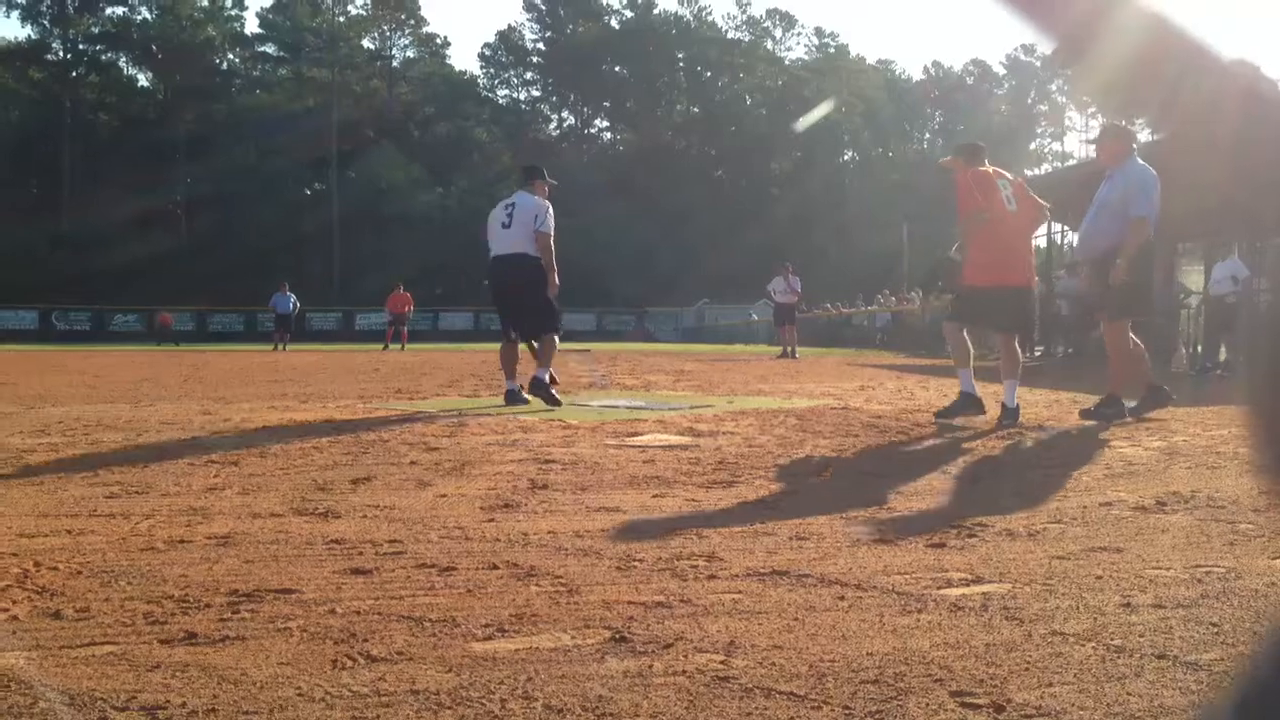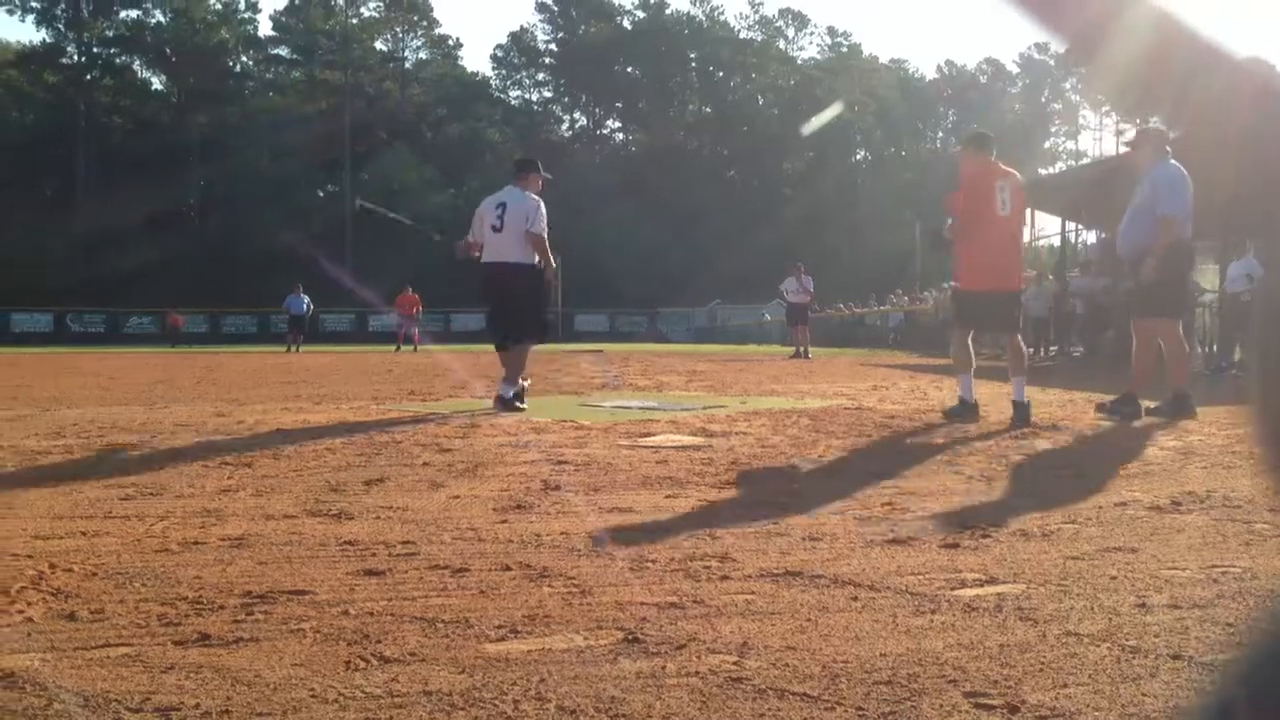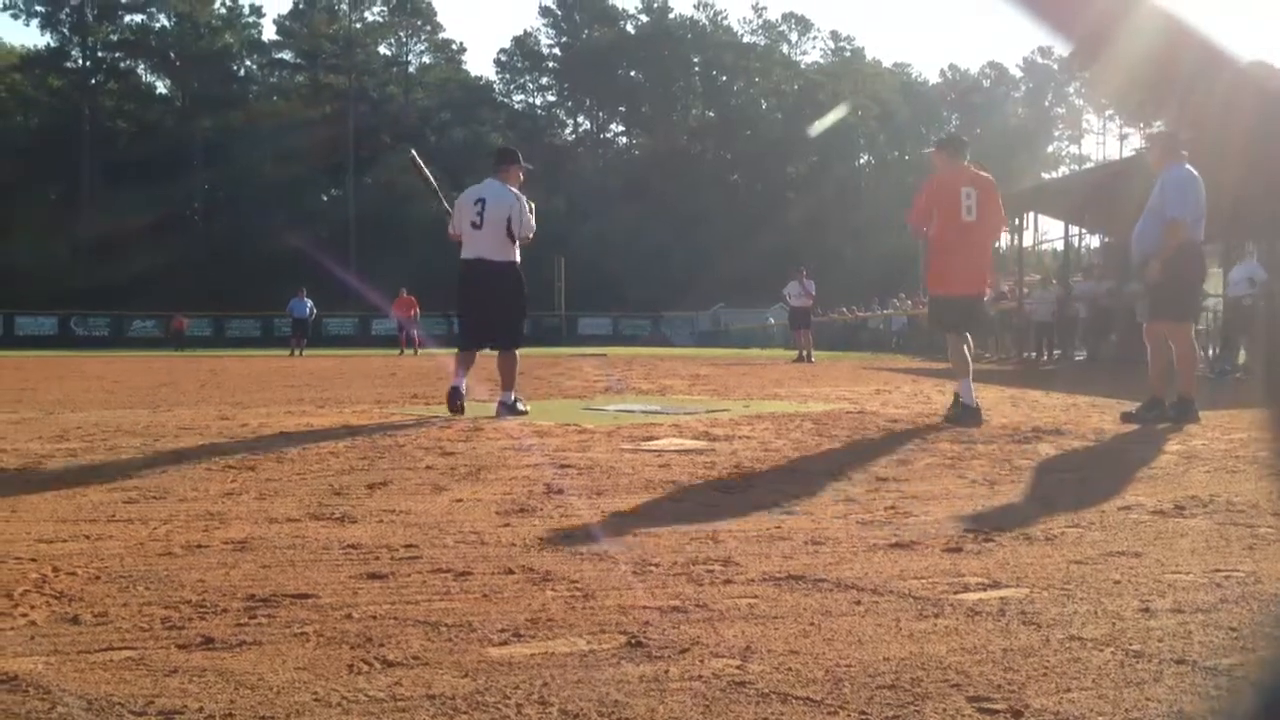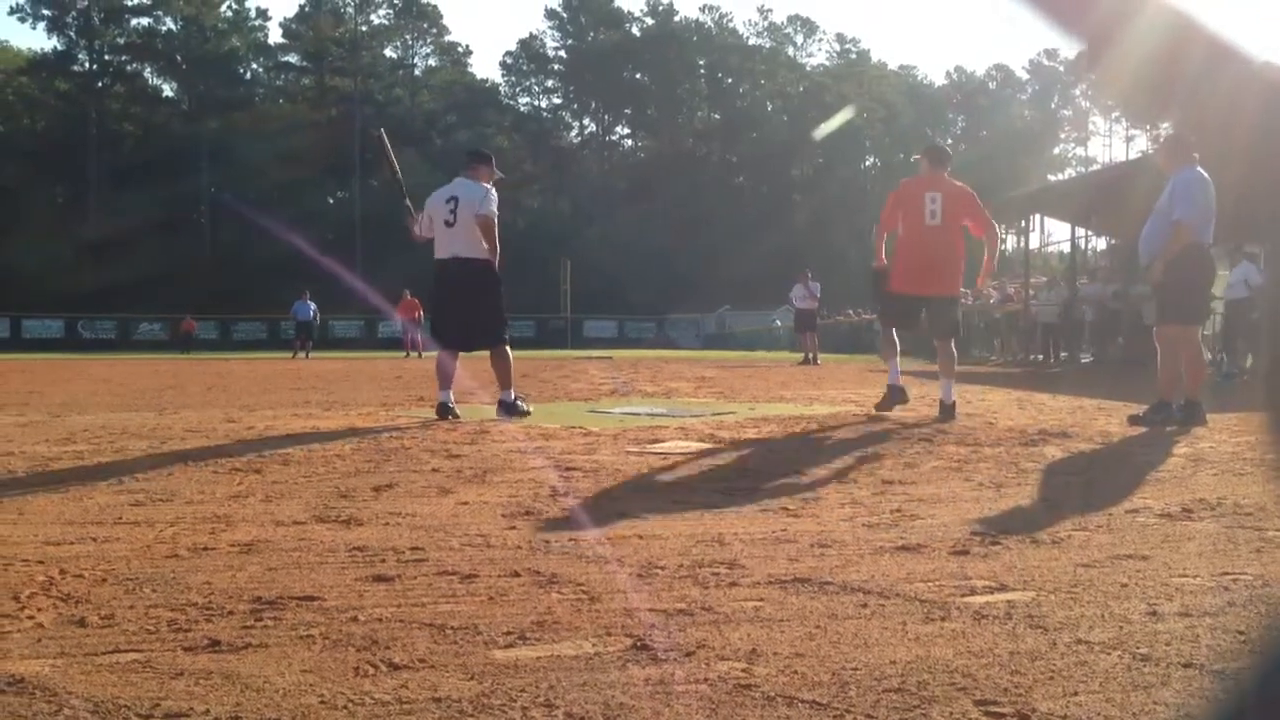
dt=0.4s
person 1, frame 1
left shoulder: (1138, 174)
right shoulder: (1114, 177)
left elbow: (1141, 223)
left wrist: (1122, 261)
right wrist: (1091, 264)
left hip: (1127, 263)
right hip: (1107, 262)
left knee: (1116, 332)
right knee: (1116, 331)
left ankle: (1114, 400)
right ankle: (1153, 389)
person 1, frame 2
left shoulder: (1168, 174)
right shoulder: (1157, 175)
left elbow: (1170, 221)
left wrist: (1151, 259)
right wrist: (1147, 261)
left hip: (1164, 261)
right hip: (1158, 263)
left knee: (1146, 330)
right knee: (1157, 331)
left ankle: (1132, 400)
right ankle: (1180, 399)
person 1, frame 3
left shoulder: (1178, 177)
right shoulder: (1173, 178)
left elbow: (1178, 224)
left wrist: (1157, 261)
right wrist: (1155, 262)
left hip: (1175, 263)
right hip: (1170, 265)
left knee: (1171, 332)
right knee: (1163, 333)
left ankle: (1176, 403)
right ankle: (1166, 403)
person 1, frame 4
left shoulder: (1188, 179)
right shoulder: (1183, 180)
left elbow: (1184, 227)
left wrist: (1160, 262)
right wrist: (1160, 264)
left hip: (1183, 266)
right hip: (1176, 267)
left knee: (1181, 335)
right knee: (1169, 336)
left ankle: (1188, 406)
right ankle: (1168, 405)
person 2, frame 1
left shoulder: (968, 178)
right shoulder: (1009, 179)
left elbow: (975, 217)
right elbow: (1041, 215)
left wrist: (962, 246)
left hip: (984, 270)
right hip: (1020, 271)
left knee: (954, 325)
right knee: (1007, 338)
left ankle: (969, 395)
right ankle: (1010, 406)
person 2, frame 2
left shoulder: (969, 177)
right shoulder: (1014, 179)
left elbow: (957, 226)
left wrist: (950, 232)
left hip: (974, 272)
right hip: (1009, 273)
left knee: (960, 333)
right knee: (1012, 336)
left ankle: (967, 402)
right ankle: (1020, 402)
person 2, frame 3
left shoulder: (936, 183)
right shoulder: (986, 182)
left elbow: (916, 225)
right elbow: (998, 227)
left hip: (946, 274)
right hip: (977, 274)
left knee: (954, 338)
right knee: (961, 333)
left ankle: (969, 405)
right ankle: (962, 395)
person 2, frame 4
left shoulder: (906, 188)
right shoulder: (963, 193)
left elbow: (883, 227)
right elbow: (989, 231)
left wrist: (879, 260)
right wrist: (988, 266)
left hip: (906, 277)
right hip: (946, 281)
left knee: (888, 328)
right knee: (944, 341)
left ankle: (896, 386)
right ankle: (947, 402)
person 3, frame 1
left shoulder: (498, 209)
right shoulder: (540, 205)
right elbow: (543, 240)
left wrist: (496, 283)
right wrist: (553, 275)
left hip: (499, 270)
right hip: (527, 267)
left knee: (511, 334)
right knee: (548, 328)
left ankle: (513, 388)
right ankle: (542, 379)
person 3, frame 2
left shoulder: (487, 203)
right shoulder: (532, 202)
left elbow: (473, 243)
right elbow: (537, 238)
left wrist: (469, 249)
right wrist: (549, 263)
left hip: (492, 273)
right hip: (522, 273)
left knee: (504, 337)
right knee: (525, 336)
left ankle: (514, 385)
right ankle: (506, 393)
person 3, frame 3
left shoulder: (466, 196)
right shoulder: (513, 197)
left elbow: (454, 235)
right elbow: (525, 236)
right wrist: (531, 215)
left hip: (470, 271)
right hip: (503, 273)
left knee: (469, 338)
right knee: (509, 341)
left ankle: (457, 386)
right ankle: (508, 400)
person 3, frame 4
left shoulder: (436, 197)
right shoulder: (483, 192)
left elbow: (420, 235)
right elbow: (485, 220)
left wrist: (415, 223)
right wrist: (494, 251)
left hip: (445, 271)
right hip: (478, 270)
left knee: (447, 342)
right knee: (497, 339)
left ankle: (445, 400)
right ankle: (508, 399)
